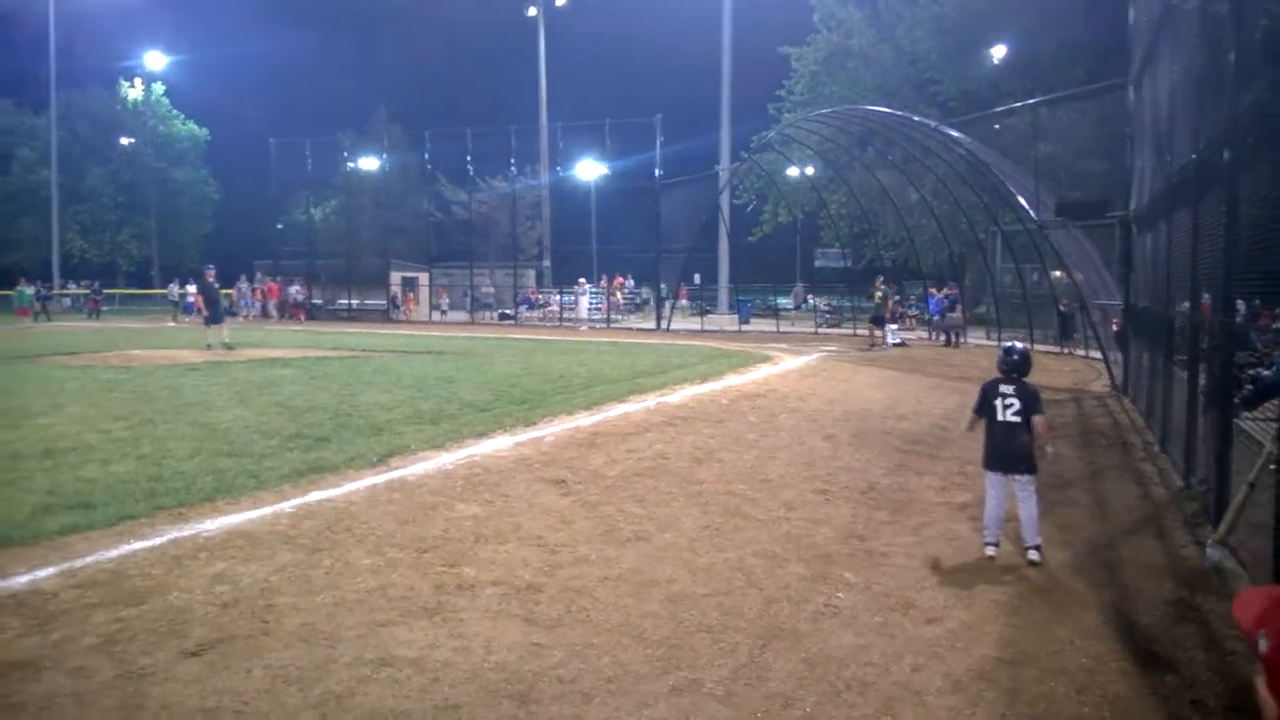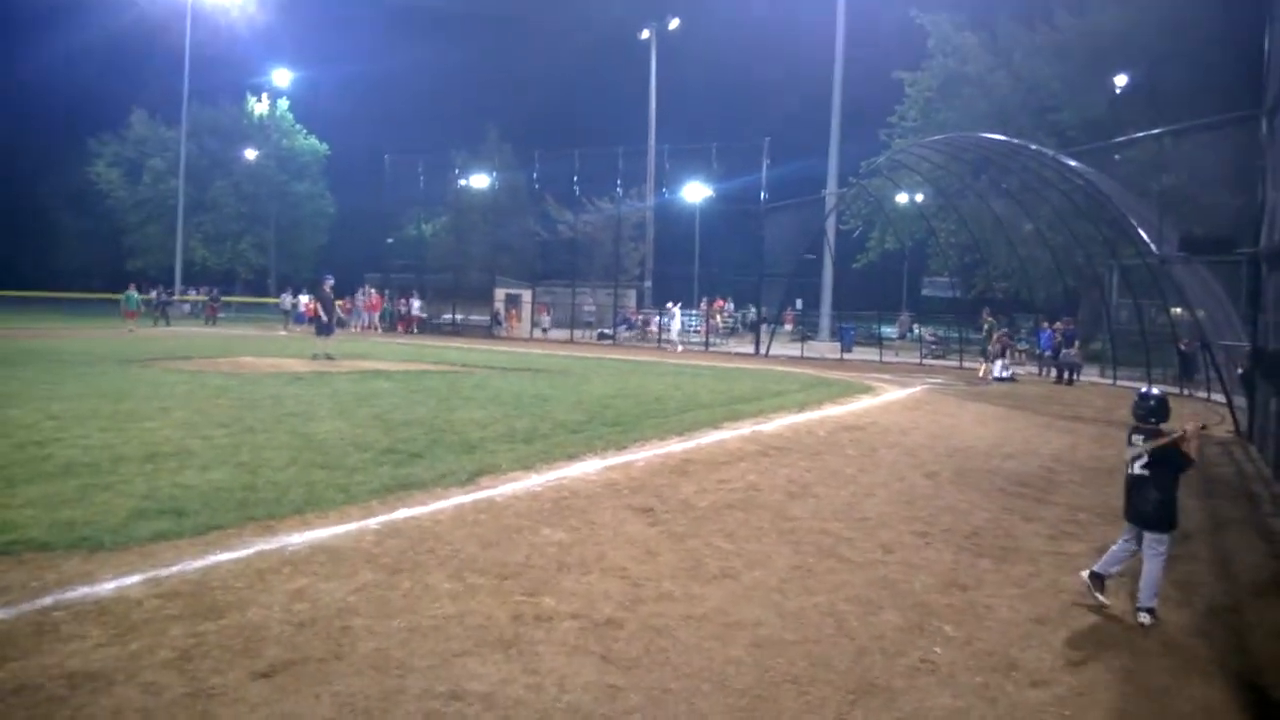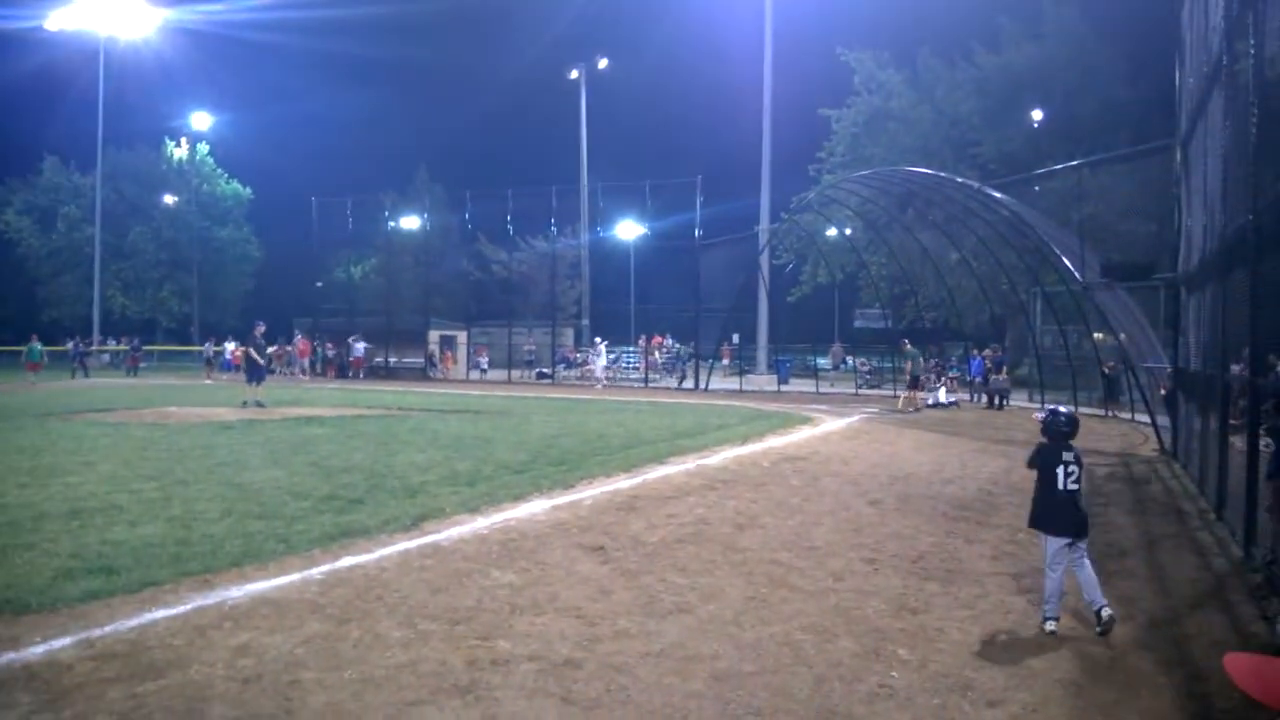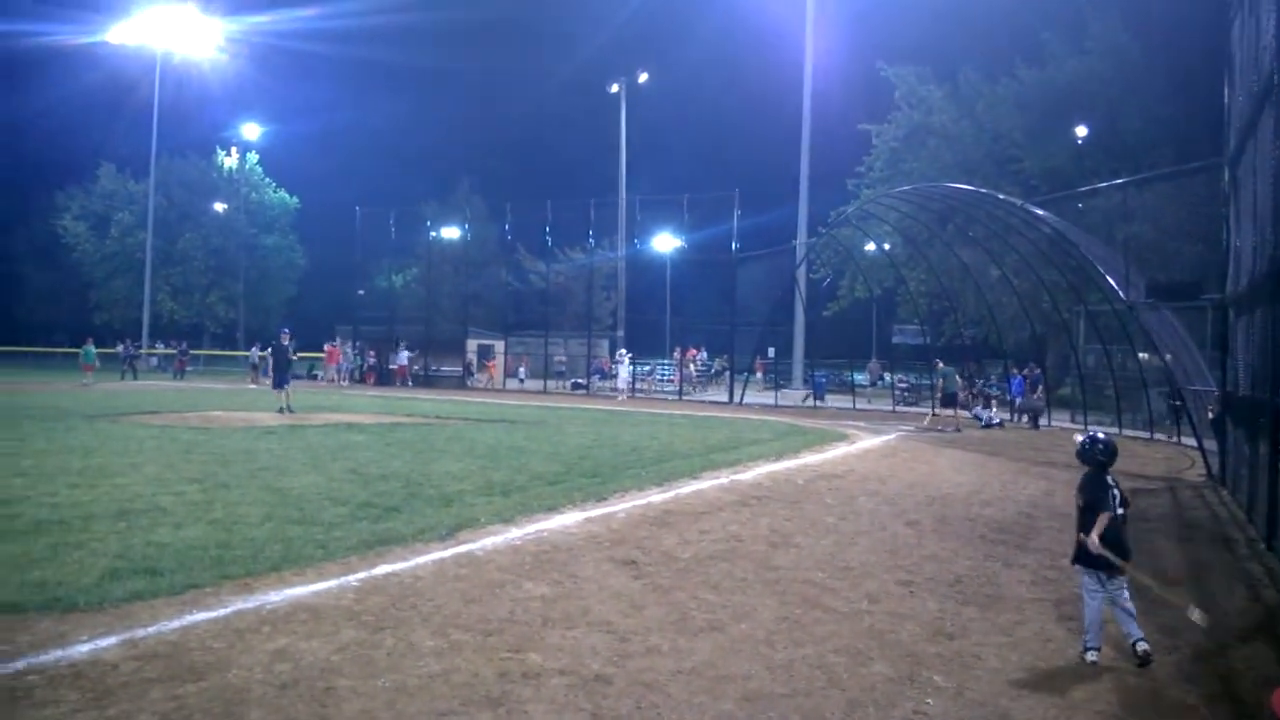
dt=1s
person 1, frame 1
left shoulder: (989, 387)
right shoulder: (1030, 391)
left elbow: (978, 415)
right elbow: (1039, 420)
left wrist: (971, 424)
right wrist: (1041, 444)
left hip: (996, 454)
right hip: (1022, 454)
left knee: (994, 499)
right knee: (1027, 500)
left ankle: (991, 543)
right ankle: (1033, 547)
person 1, frame 2
left shoulder: (1134, 433)
right shoulder: (1162, 441)
right elbow: (1187, 463)
left wrist: (1183, 435)
right wrist: (1193, 438)
left hip: (1135, 504)
right hip: (1158, 508)
left knee: (1128, 543)
right knee: (1154, 557)
left ankle: (1096, 574)
right ankle: (1145, 609)
person 1, frame 3
left shoulder: (1043, 450)
right shoulder: (1076, 455)
left elbow: (1031, 465)
left hip: (1054, 523)
right hip: (1077, 521)
left knee: (1054, 571)
right knee: (1082, 564)
left ankle: (1051, 619)
right ankle: (1102, 609)
person 1, frame 4
left shoulder: (1090, 479)
right shoulder: (1109, 478)
left elbow: (1104, 510)
right elbow: (1124, 507)
left wrist: (1094, 534)
left hip: (1096, 552)
right hip: (1117, 549)
left knee: (1093, 599)
right knee: (1119, 595)
left ankle: (1092, 649)
right ankle: (1139, 642)
